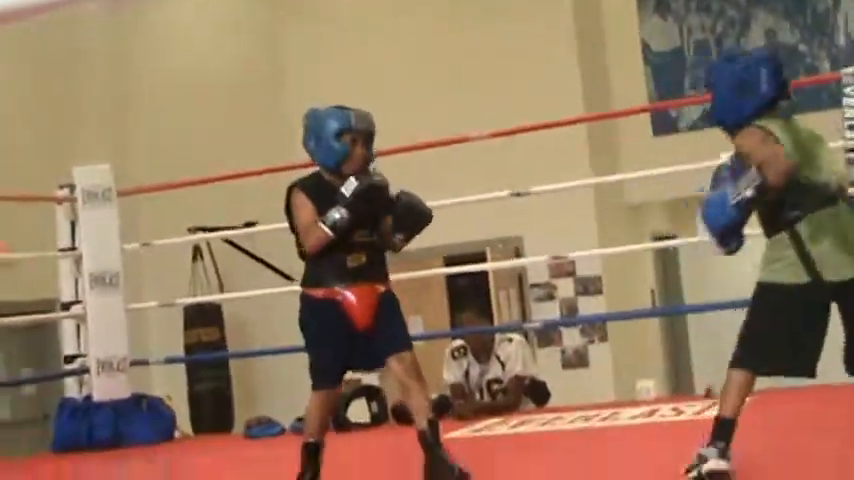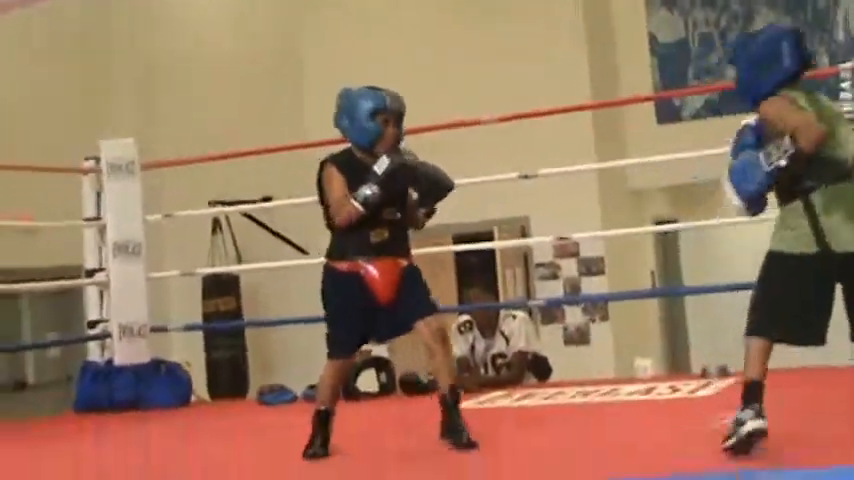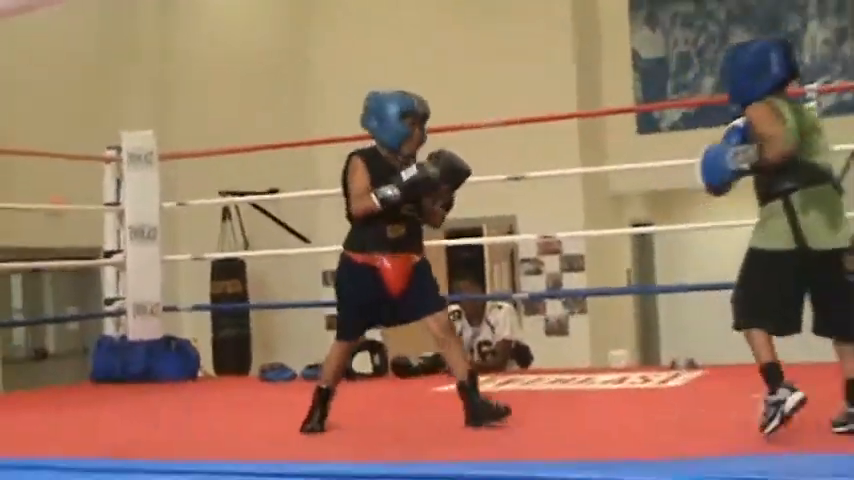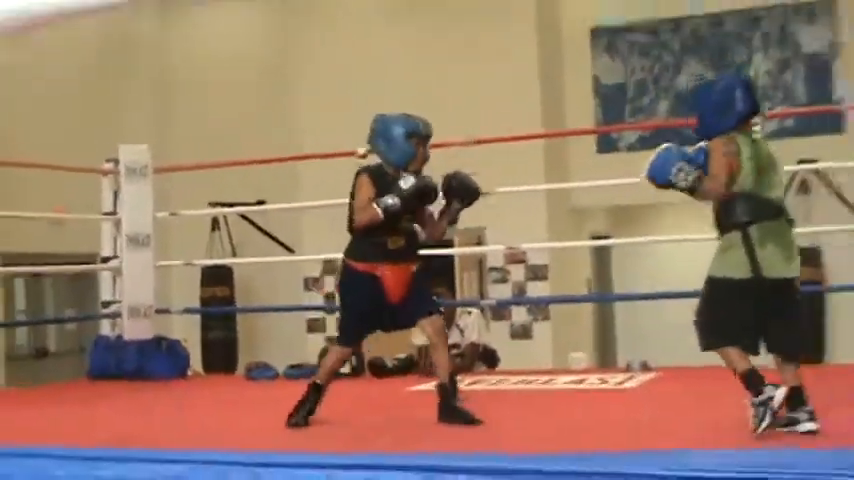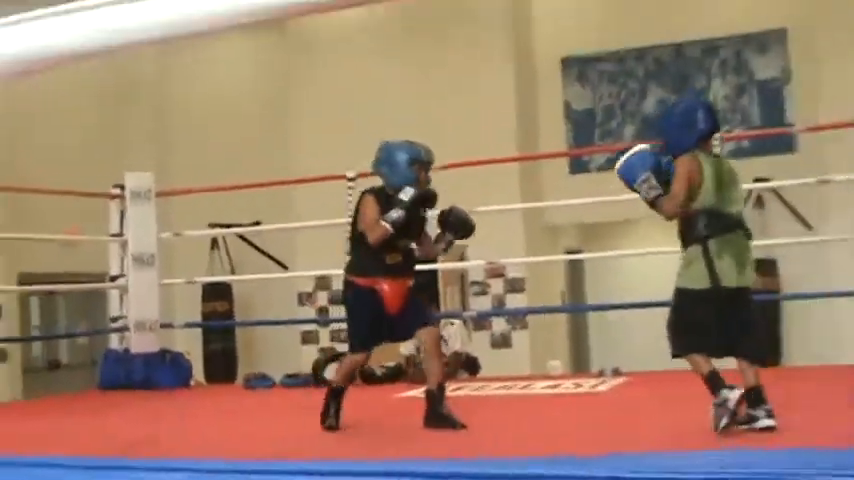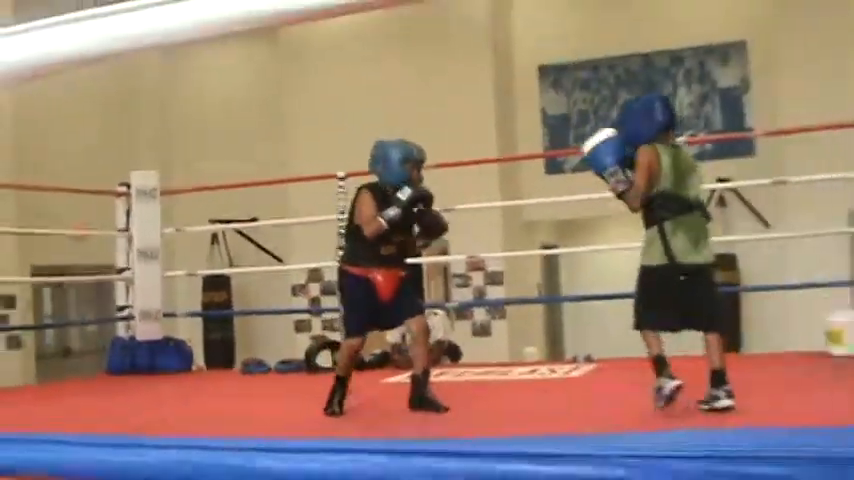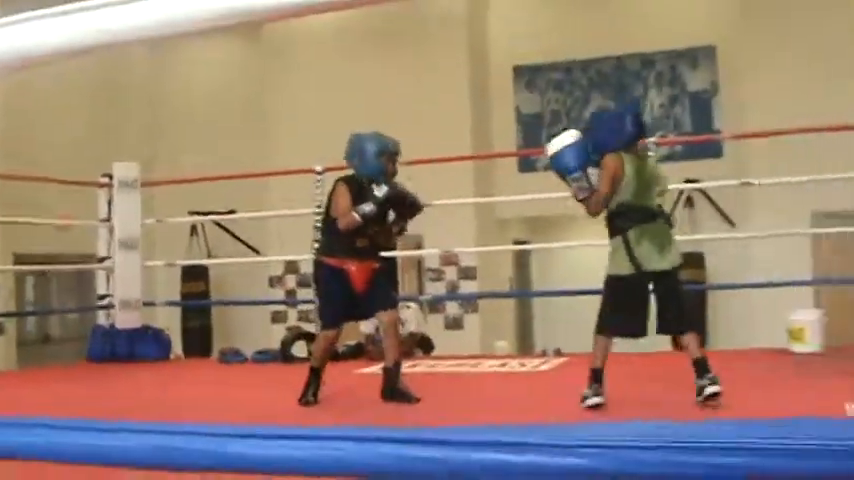
dt=0.1s
person 1, frame 1
left shoulder: (750, 137)
right shoulder: (805, 132)
left elbow: (783, 166)
left wrist: (745, 192)
left hip: (799, 252)
left knee: (748, 355)
person 1, frame 2
left shoulder: (774, 106)
left elbow: (815, 133)
left wrist: (777, 160)
left hip: (808, 220)
left knee: (764, 320)
left ankle: (751, 410)
person 1, frame 3
left shoulder: (759, 111)
right shoulder: (806, 116)
left elbow: (779, 147)
left wrist: (744, 161)
left hip: (787, 221)
left knee: (751, 312)
left ankle: (778, 390)
person 1, frame 4
left shoulder: (723, 146)
right shoulder: (764, 151)
left elbow: (714, 190)
left wrist: (683, 178)
right wrist: (703, 174)
left hip: (743, 250)
right hip: (779, 249)
left knee: (715, 326)
right knee: (782, 332)
left ankle: (762, 391)
right ankle: (799, 409)
person 1, frame 5
left shoulder: (687, 163)
right shoulder: (725, 166)
left elbow: (671, 210)
left wrist: (648, 188)
right wrist: (668, 180)
left hip: (705, 261)
right hip: (736, 259)
left knee: (686, 336)
right knee: (741, 338)
left ankle: (722, 392)
right ankle: (758, 407)
person 1, frame 6
left shoulder: (647, 152)
right shoulder: (684, 155)
left elbow: (636, 198)
left wrist: (614, 175)
right wrist: (629, 166)
left hip: (664, 243)
right hip: (695, 240)
left knee: (648, 314)
right knee: (706, 315)
left ankle: (664, 376)
right ankle: (719, 388)
person 1, frame 7
left shoulder: (612, 161)
right shoulder: (649, 164)
left elbow: (595, 207)
left wrist: (576, 179)
right wrist: (594, 171)
left hip: (631, 250)
right hip: (660, 247)
left knee: (610, 321)
right knee: (680, 318)
left ankle: (595, 386)
person 2, frame 1
left shoulder: (371, 190)
right shoulder: (305, 192)
left elbow: (390, 242)
right elbow: (311, 243)
left wrist: (405, 227)
right wrist: (345, 204)
left hip: (375, 296)
right hip: (327, 303)
left knee: (407, 366)
right knee: (326, 389)
person 2, frame 2
left shoulder: (397, 168)
right shoulder: (336, 167)
left elbow: (414, 221)
right elbow: (342, 215)
left wrist: (428, 199)
right wrist: (378, 181)
left hip: (398, 268)
right hip: (350, 274)
left knee: (434, 329)
right knee: (341, 358)
left ankle: (451, 419)
person 2, frame 3
left shoulder: (413, 168)
right shoulder: (361, 162)
left elbow: (433, 219)
right elbow: (358, 206)
left wrist: (445, 190)
right wrist: (401, 186)
left hip: (409, 263)
right hip: (365, 265)
left knee: (441, 325)
right knee: (347, 340)
left ankle: (473, 402)
right ankle: (318, 409)
person 2, frame 4
left shoulder: (415, 189)
right shoulder: (368, 178)
left elbow: (431, 233)
right elbow: (359, 219)
left wrist: (455, 205)
right wrist: (399, 195)
left hip: (405, 272)
right hip: (364, 274)
left knee: (435, 327)
right knee: (346, 346)
left ankle: (448, 403)
right ankle: (308, 402)
person 2, frame 5
left shoulder: (415, 205)
right shoulder: (372, 199)
left elbow: (427, 251)
right elbow: (373, 236)
left wrist: (450, 233)
right wrist: (401, 208)
left hip: (402, 287)
right hip: (366, 288)
left knee: (431, 338)
right knee: (359, 355)
left ankle: (435, 409)
right ankle: (332, 400)
person 2, frame 6
left shoulder: (406, 200)
right shoulder: (368, 194)
left elbow: (409, 247)
right elbow: (370, 229)
left wrist: (426, 233)
right wrist: (400, 206)
left hip: (394, 276)
right hip: (360, 277)
left knee: (419, 326)
right knee: (355, 339)
left ankle: (420, 393)
right ankle: (338, 393)
person 2, frame 7
left shoulder: (380, 194)
right shoulder: (345, 187)
left elbow: (384, 236)
right elbow: (344, 222)
left wrist: (400, 217)
right wrist: (375, 202)
left hip: (368, 268)
right hip: (335, 268)
left knee: (390, 319)
right knee: (330, 332)
left ankle: (392, 384)
right ankle: (312, 384)
